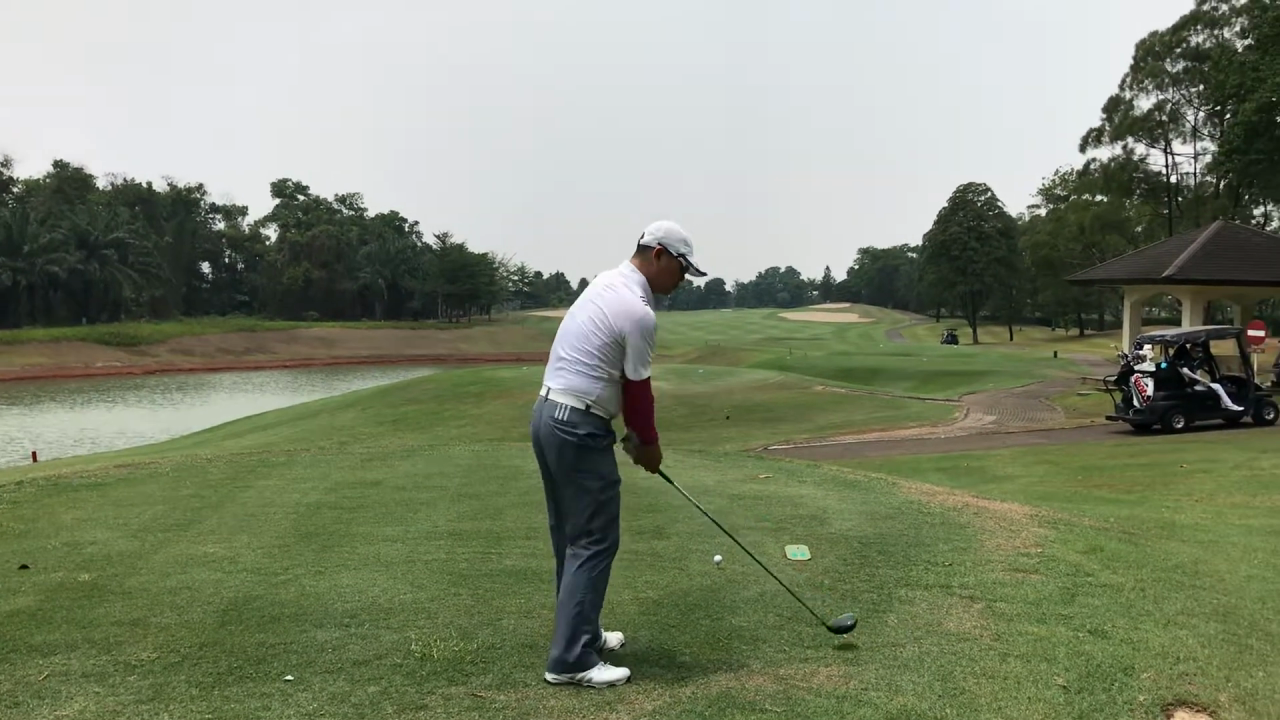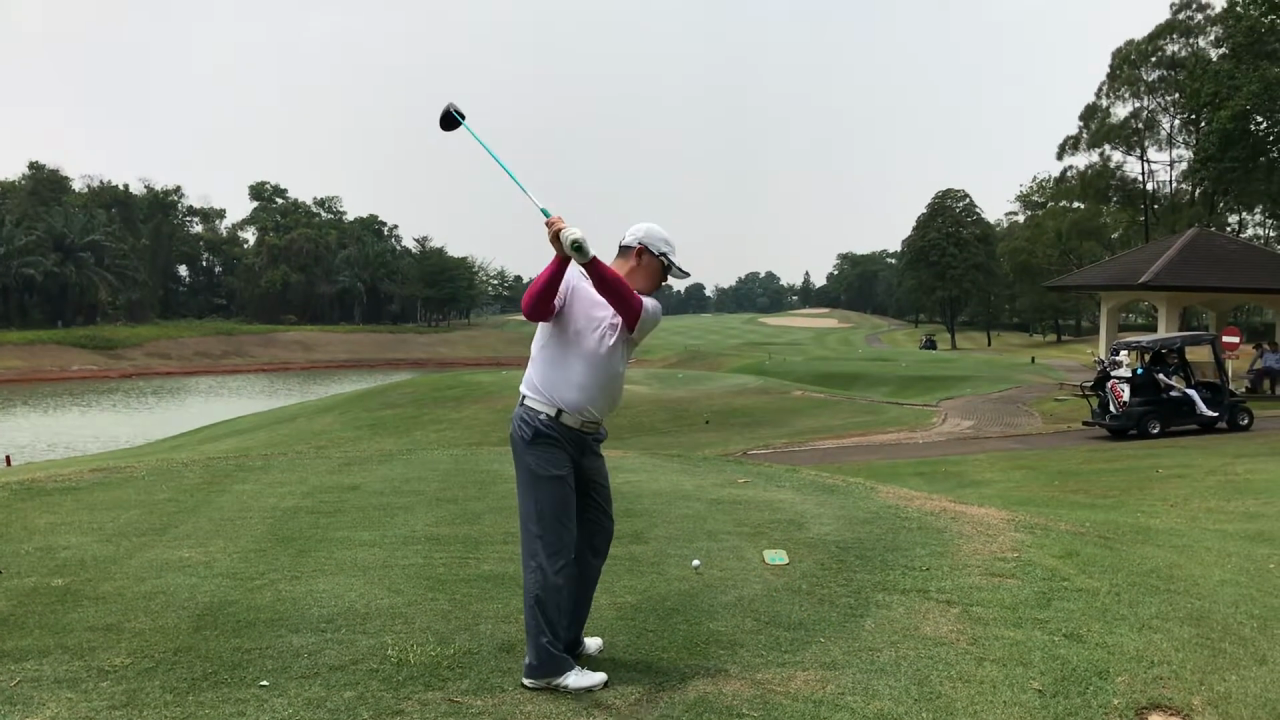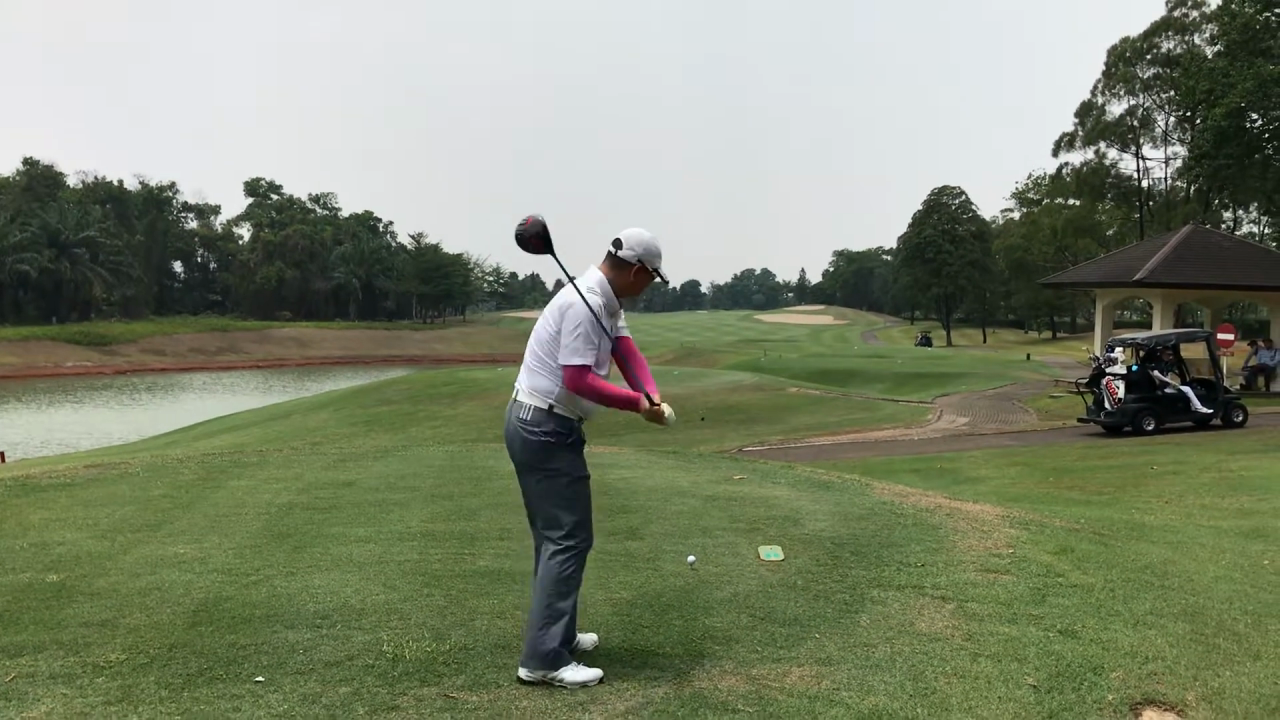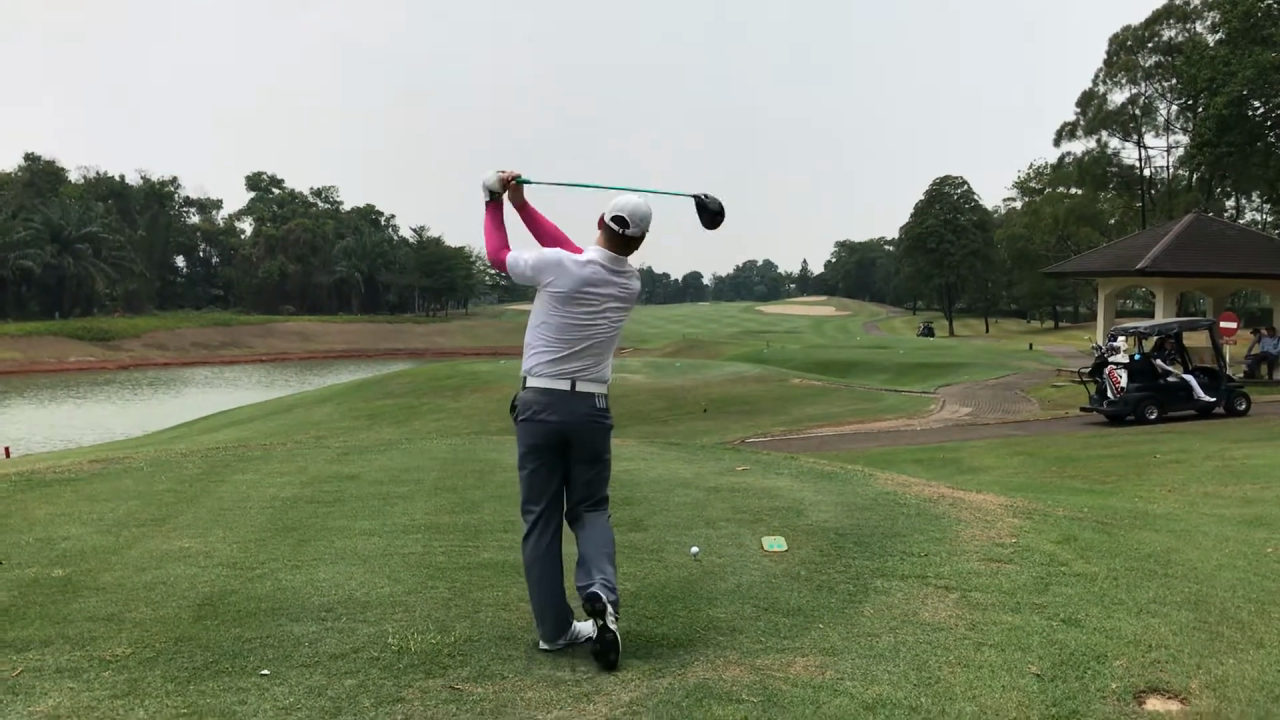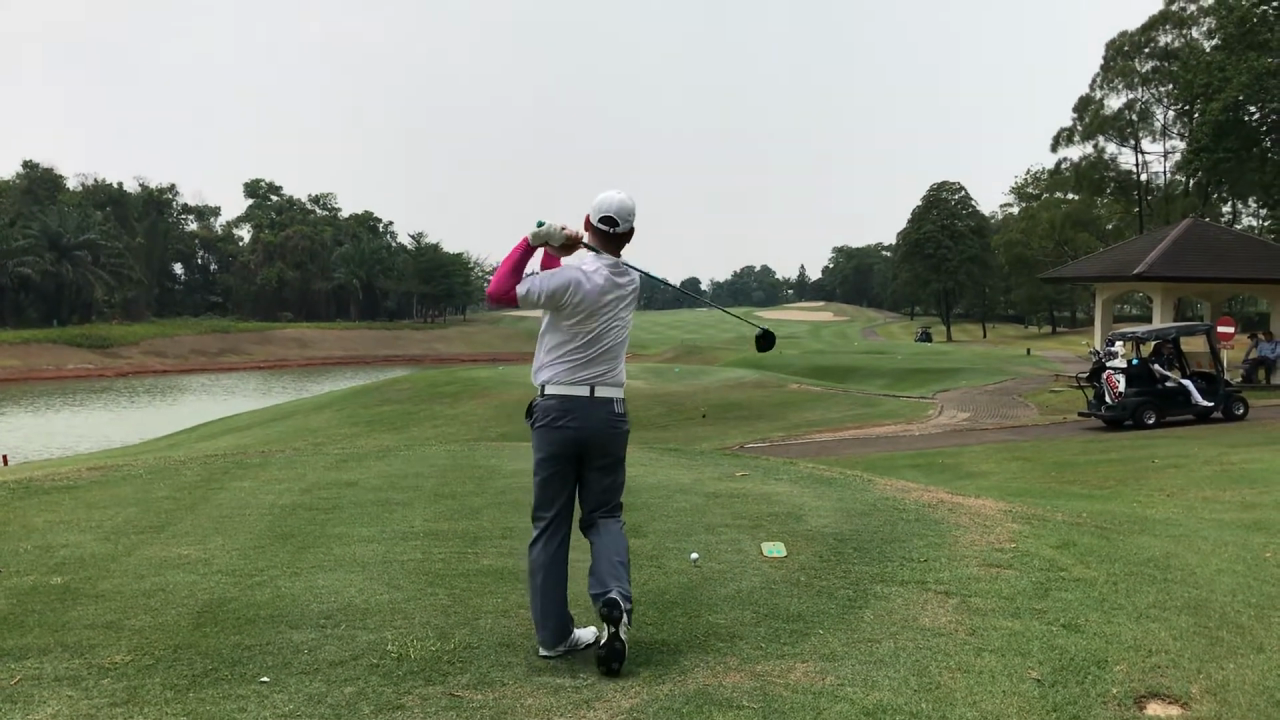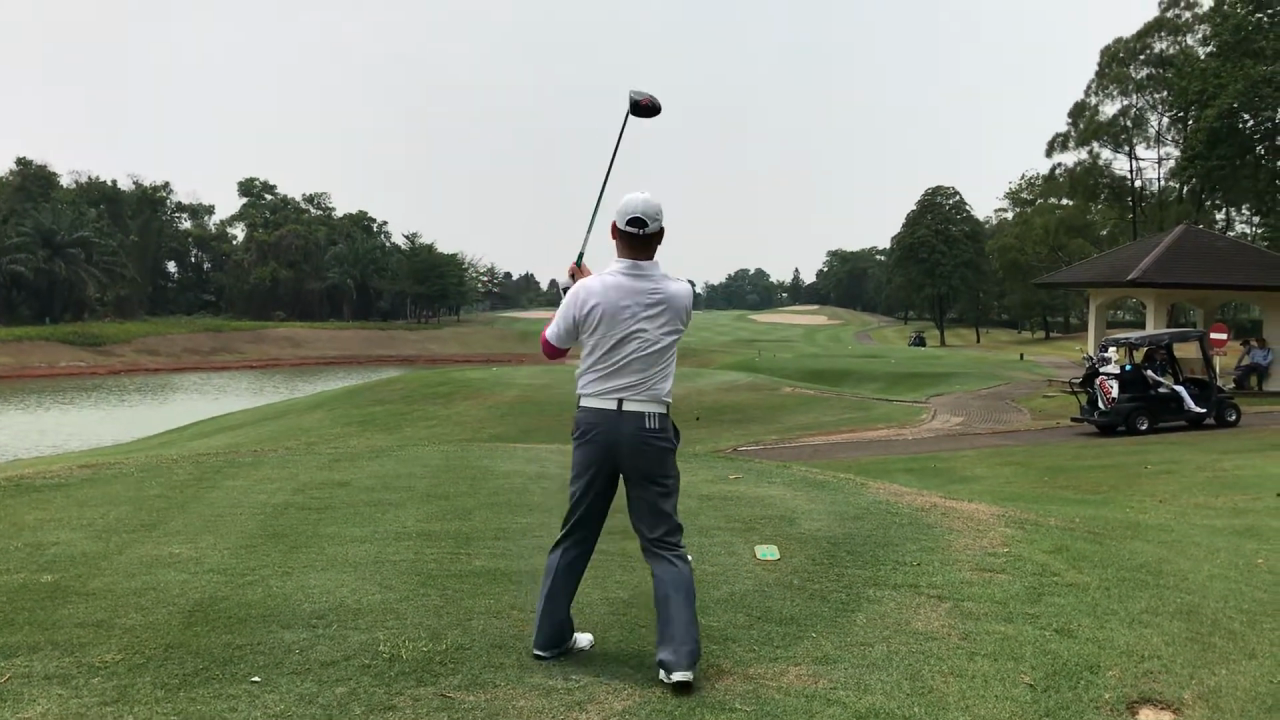
dt=0.5s
person 1, frame 1
left shoulder: (609, 285)
right shoulder: (636, 312)
right elbow: (638, 393)
left wrist: (637, 434)
right wrist: (646, 444)
left hip: (555, 419)
right hip: (578, 428)
left knee: (574, 534)
right knee: (592, 541)
left ankle: (580, 633)
right ankle: (569, 659)
person 1, frame 2
left shoulder: (646, 308)
right shoulder: (567, 279)
left elbow: (624, 304)
right elbow: (532, 308)
left wrist: (585, 255)
right wrist: (563, 257)
left hip: (586, 437)
right hip: (542, 430)
left knee: (593, 538)
right knee: (551, 546)
left ankle: (564, 639)
right ankle: (545, 663)
person 1, frame 3
left shoulder: (602, 301)
right shoulder: (586, 304)
left elbow: (626, 349)
right elbow: (575, 382)
left wrist: (650, 390)
right wrist: (636, 401)
left hip: (530, 422)
right hip: (546, 428)
left knee: (556, 532)
right knee: (566, 539)
left ankle: (556, 634)
right ankle: (542, 658)
person 1, frame 4
left shoulder: (560, 267)
right shoulder: (630, 286)
left elbow: (498, 256)
left wrist: (496, 202)
right wrist: (522, 204)
left hip: (539, 404)
right hip: (590, 408)
left knee: (541, 517)
right knee: (590, 508)
left ankle: (554, 628)
right ankle: (601, 595)
person 1, frame 5
left shoulder: (571, 280)
right shoulder: (632, 280)
left elbow: (499, 292)
left wrist: (535, 241)
right wrist: (551, 251)
left hip: (556, 411)
right hip: (608, 413)
left knee: (550, 525)
right knee: (604, 517)
left ankle: (554, 634)
right ankle: (614, 601)
person 1, frame 6
left shoulder: (588, 293)
right shoulder: (681, 295)
left elbow: (551, 349)
left hip: (594, 424)
right hip: (650, 428)
left knee: (575, 535)
right knee: (664, 544)
left ankle: (550, 635)
right ankle: (678, 658)
